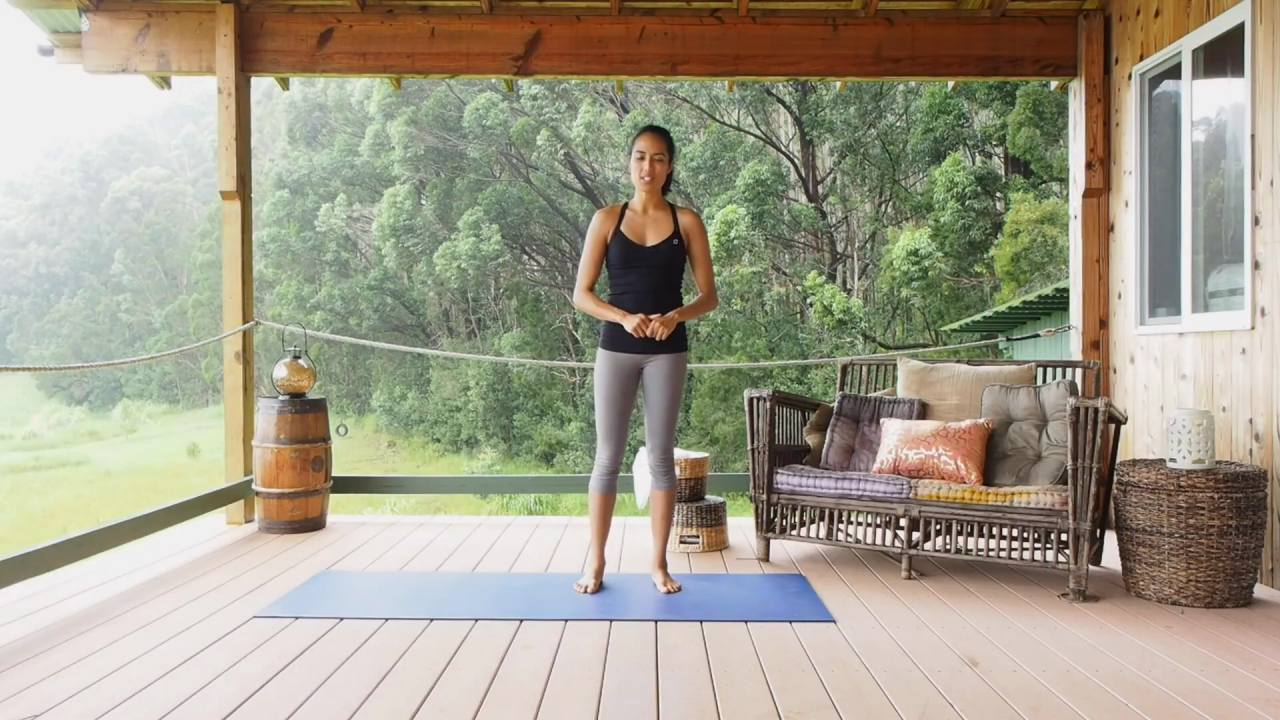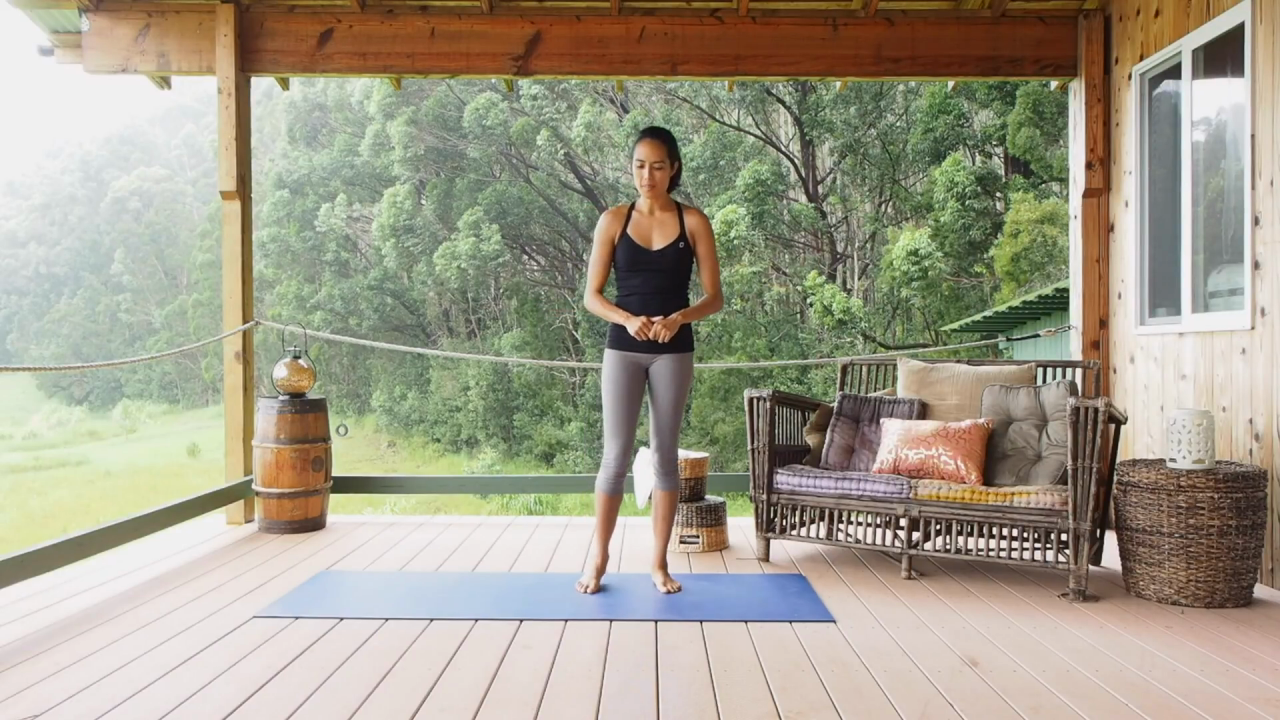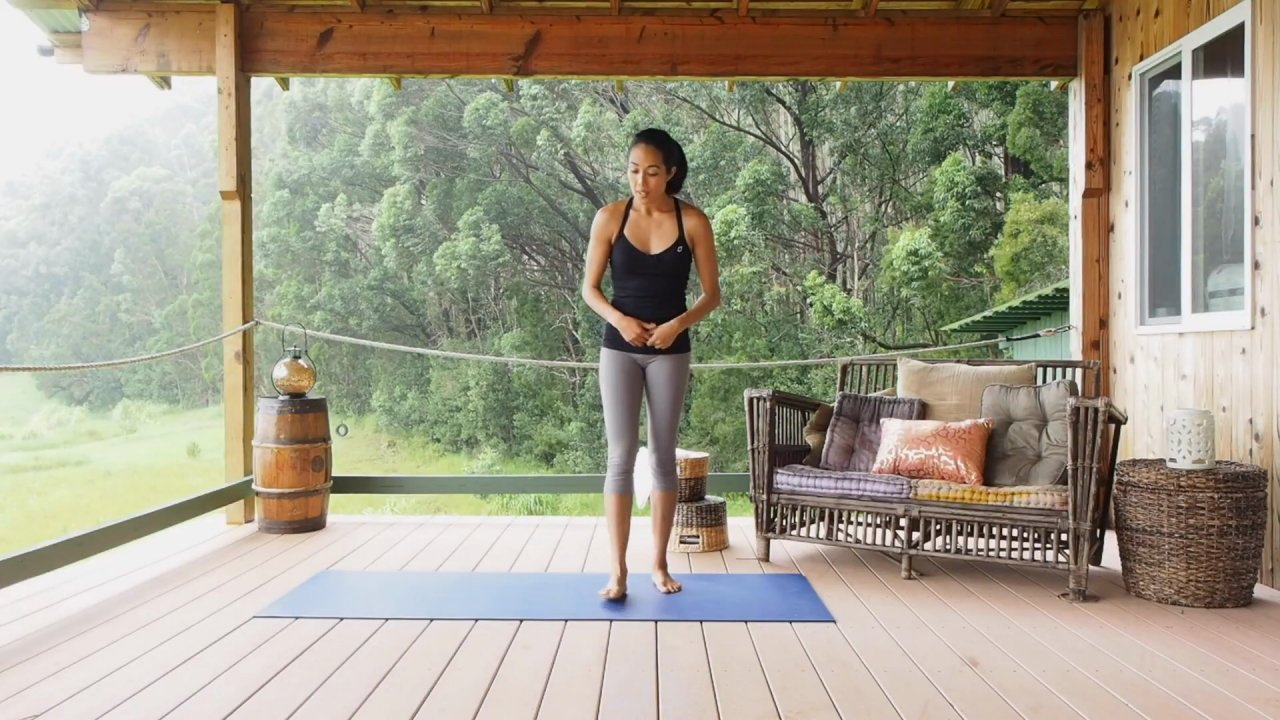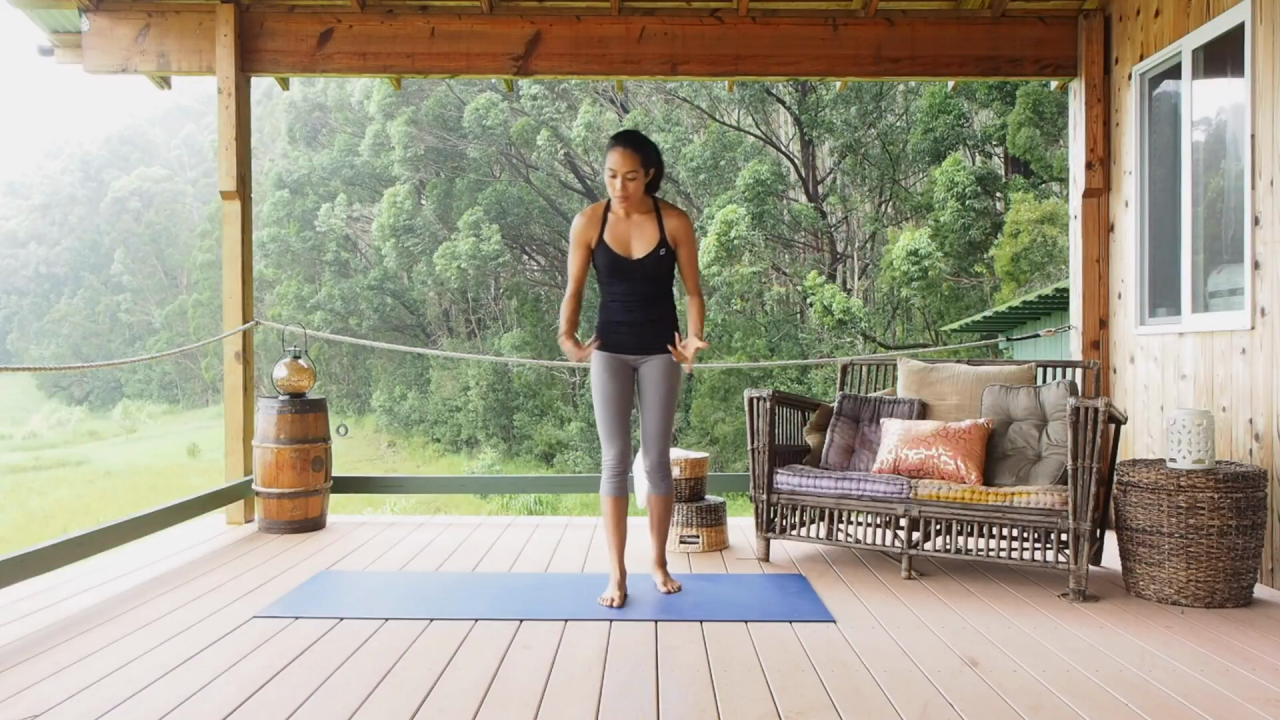
dt=0.3s
person 1, frame 1
left shoulder: (687, 222)
right shoulder: (606, 220)
left elbow: (709, 295)
right elbow: (581, 293)
left wrist: (675, 316)
right wrist: (623, 317)
left hip: (667, 351)
right hip: (616, 349)
left knee: (660, 456)
right knee: (608, 456)
left ankle: (659, 563)
right ankle: (595, 560)
person 1, frame 2
left shoulder: (693, 222)
right shoulder: (612, 221)
left elbow: (714, 297)
right elbow: (591, 295)
left wrist: (678, 318)
right wrist: (628, 320)
left hip: (673, 350)
right hip: (622, 348)
left knee: (664, 455)
right knee: (616, 454)
left ankle: (658, 562)
right ankle: (599, 556)
person 1, frame 3
left shoulder: (693, 222)
right shoulder: (609, 217)
left elbow: (711, 294)
right elbow: (590, 287)
left wrist: (677, 324)
right wrist: (618, 319)
left hip: (670, 350)
right hip: (619, 348)
left knee: (663, 455)
right knee: (621, 455)
left ankle: (659, 562)
right ankle: (618, 568)
person 1, frame 4
left shoulder: (674, 221)
right shoulder: (588, 222)
left elbow: (694, 290)
right elbow: (575, 289)
left wrist: (694, 337)
right wrist: (566, 336)
left hip: (660, 351)
right hip: (610, 351)
left knee: (654, 458)
right knee: (614, 459)
left ankle: (658, 560)
right ankle: (617, 572)
